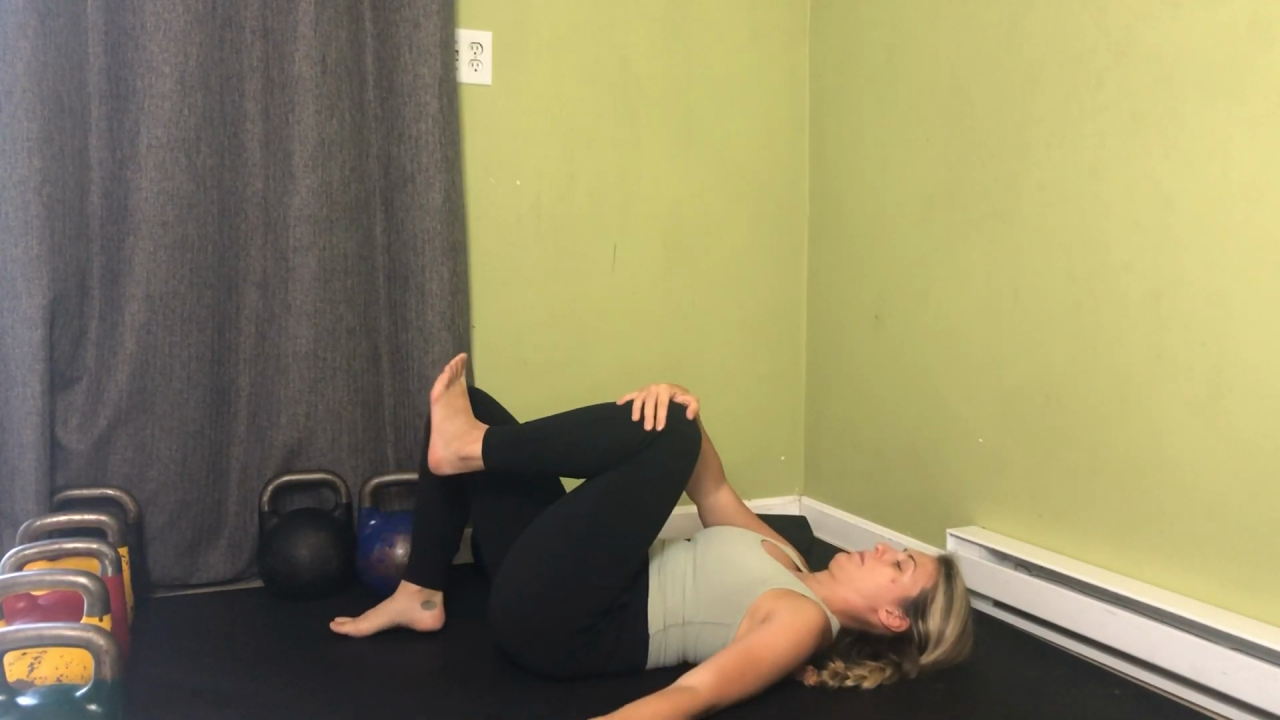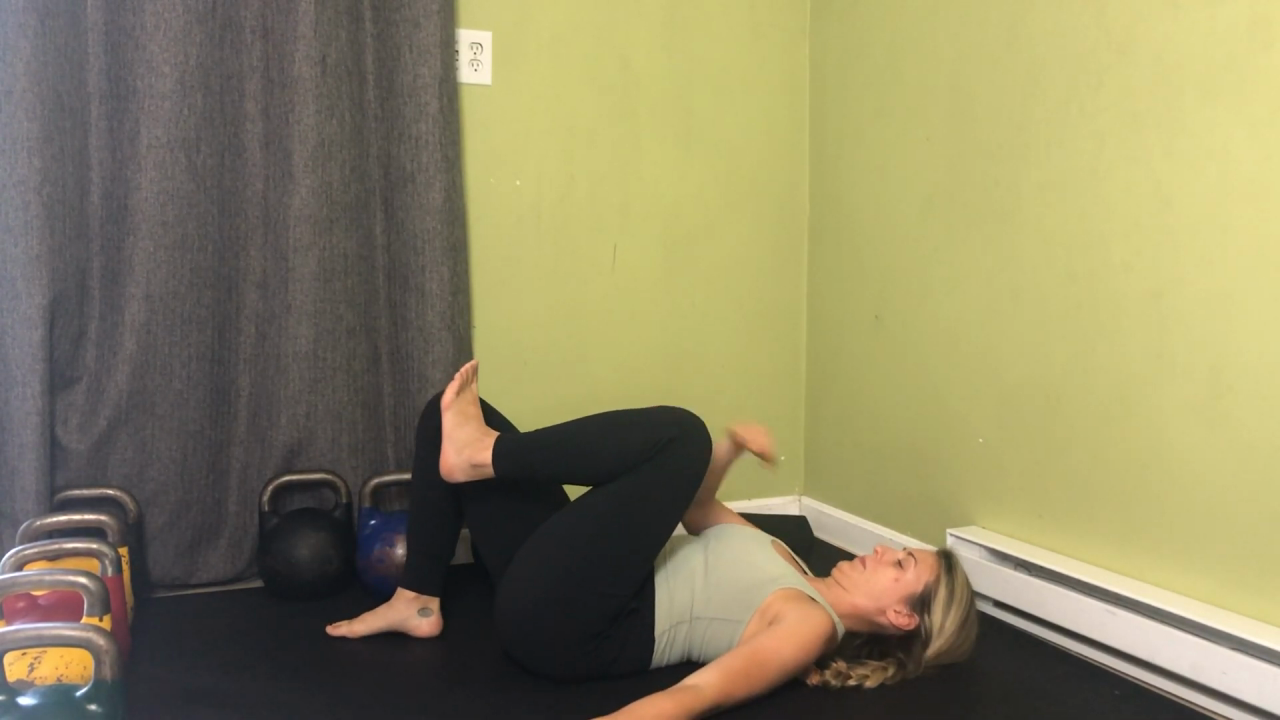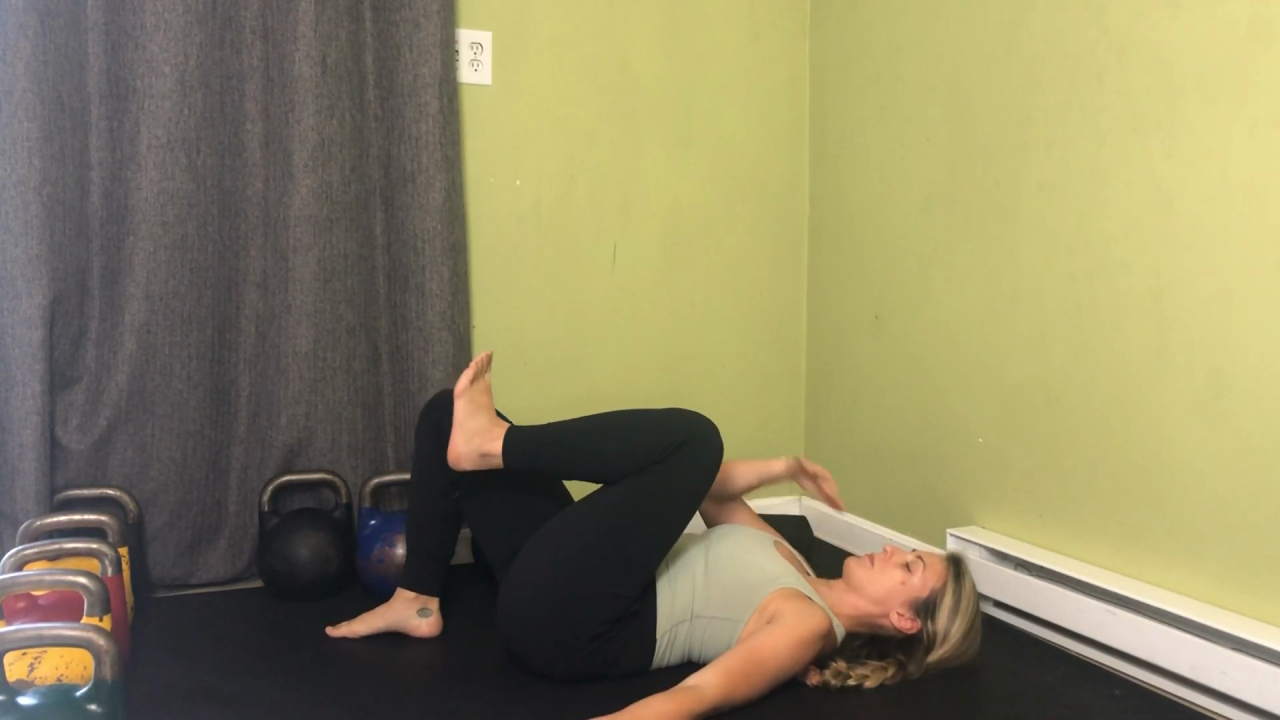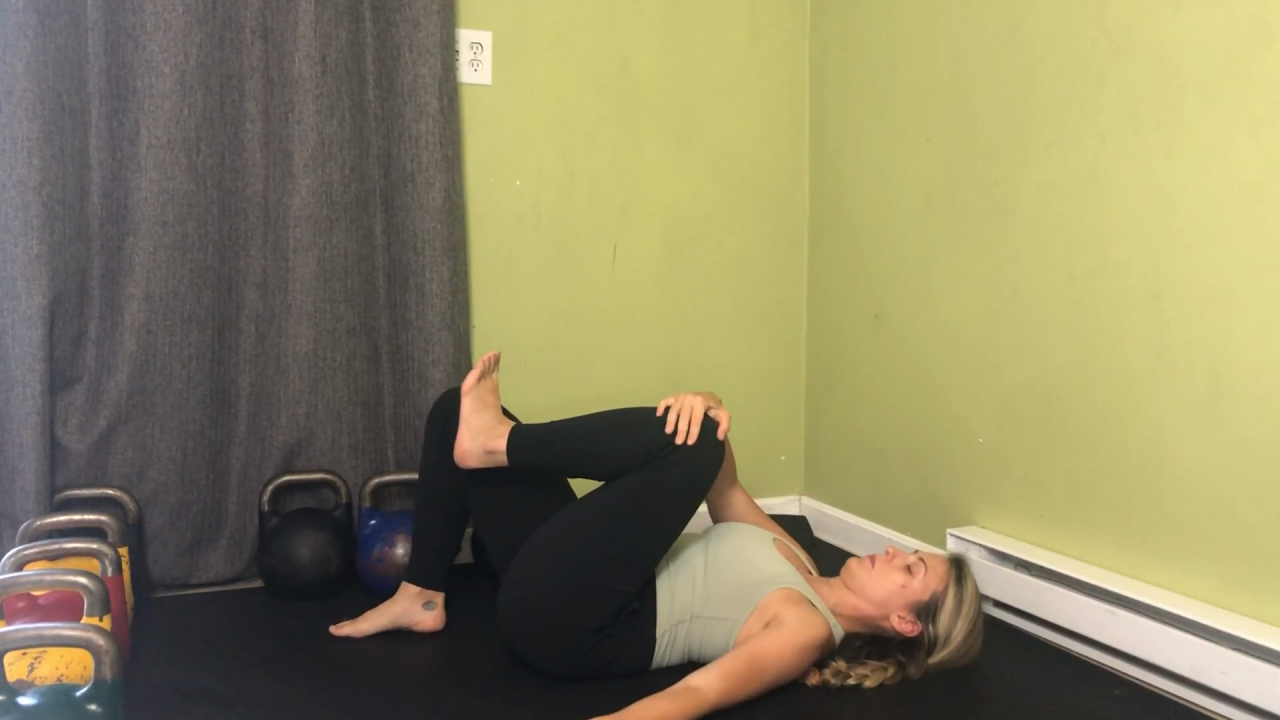
dt=0.5s
person 1, frame 1
left shoulder: (804, 621)
right shoulder: (786, 561)
right elbow: (711, 490)
right wrist: (682, 406)
left hip: (554, 619)
right hip: (554, 583)
left knee: (666, 436)
right knee: (469, 404)
left ankle: (469, 449)
right ankle: (420, 595)
person 1, frame 2
left shoulder: (810, 626)
right shoulder: (788, 568)
right elbow: (690, 506)
right wrist: (730, 447)
left hip: (559, 621)
right hip: (553, 584)
left knee: (680, 434)
right knee: (448, 414)
left ankle: (482, 455)
right ankle: (417, 602)
person 1, frame 3
left shoulder: (809, 625)
right shoulder: (794, 571)
right elbow: (708, 490)
right wrist: (786, 468)
left hip: (563, 618)
right hip: (558, 581)
left knee: (692, 436)
right knee: (445, 413)
left ankle: (490, 445)
right ankle: (417, 601)
person 1, frame 4
left shoulder: (807, 630)
right shoulder: (796, 564)
right elbow: (723, 490)
right wrist: (709, 412)
left hip: (564, 616)
right hip: (559, 582)
left knee: (688, 446)
right knee: (456, 409)
left ankle: (494, 443)
right ankle: (420, 597)
